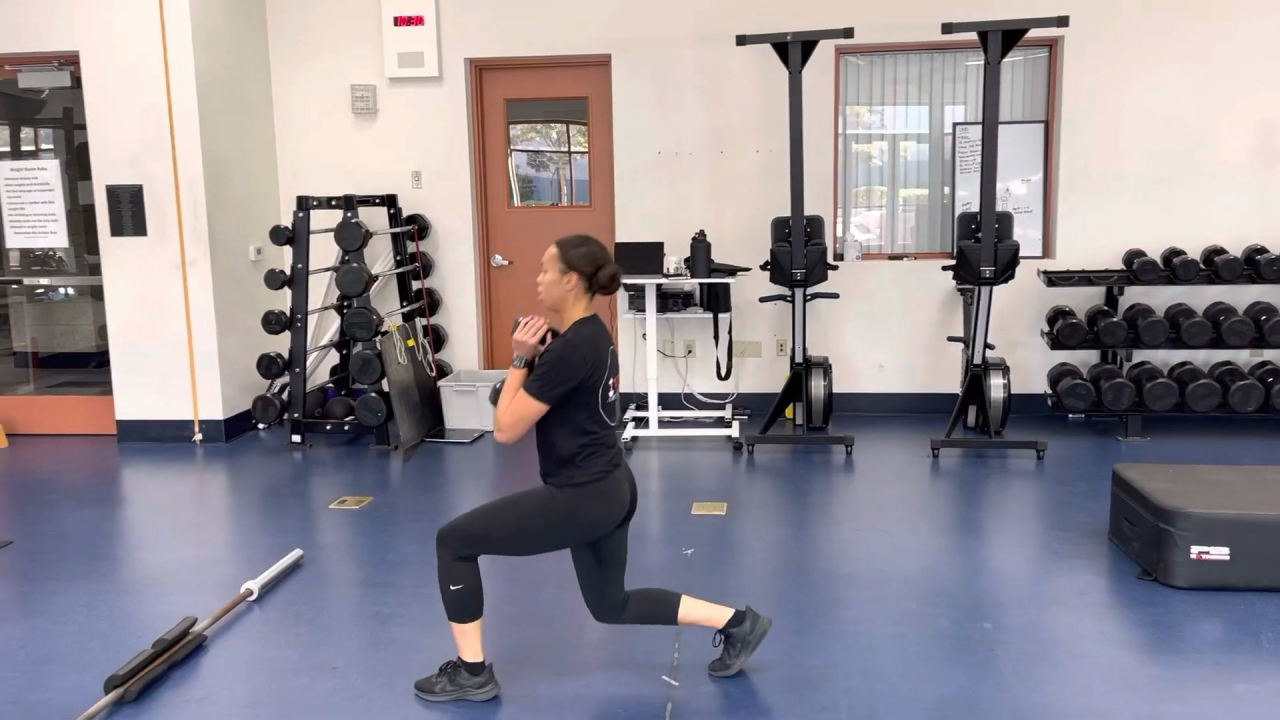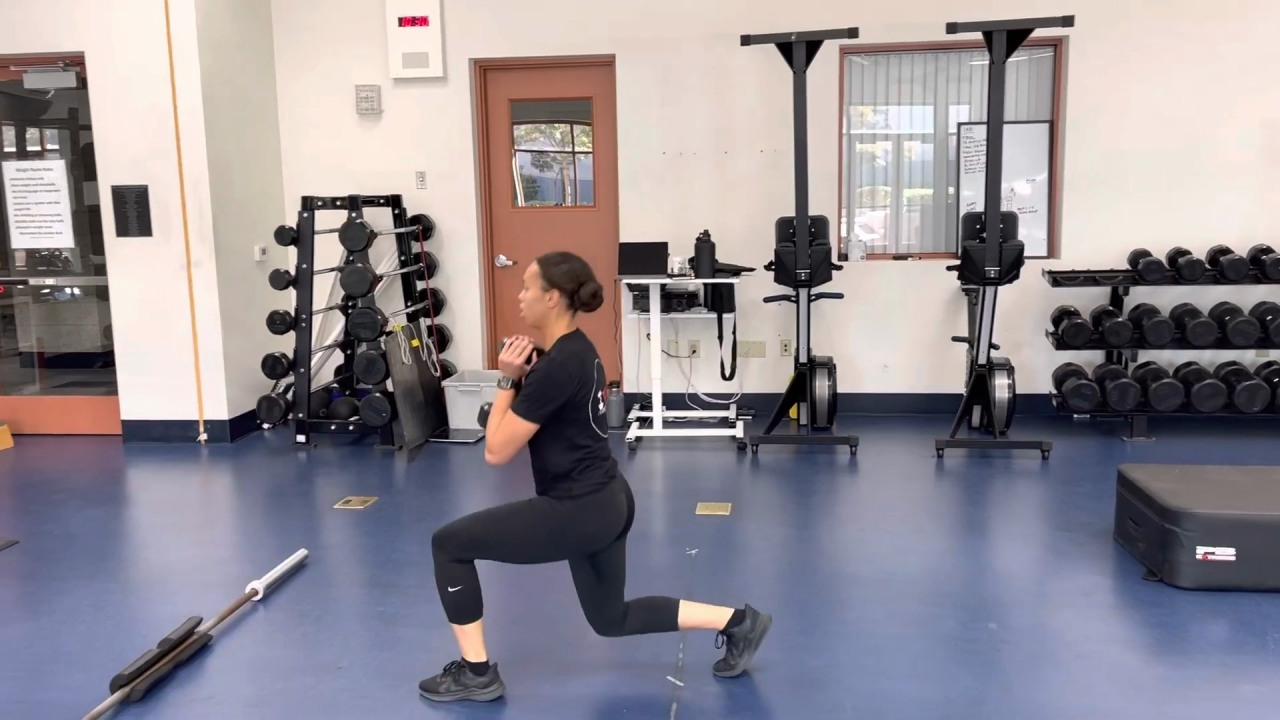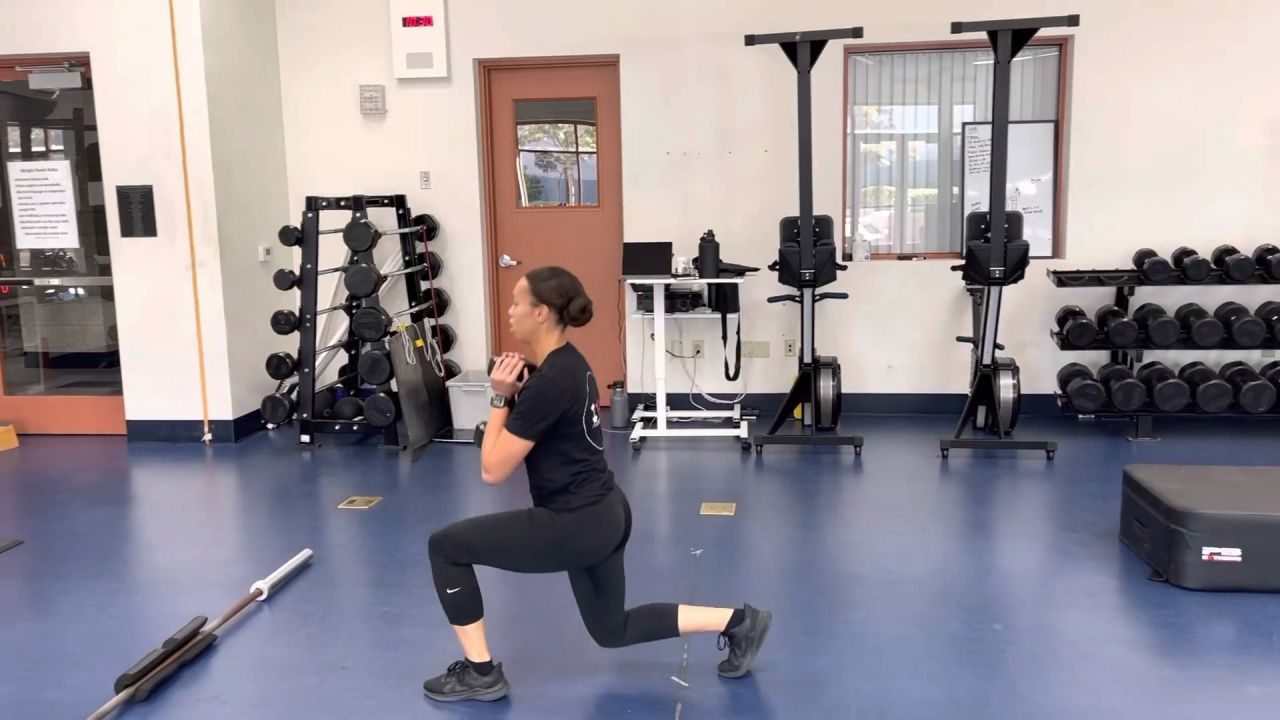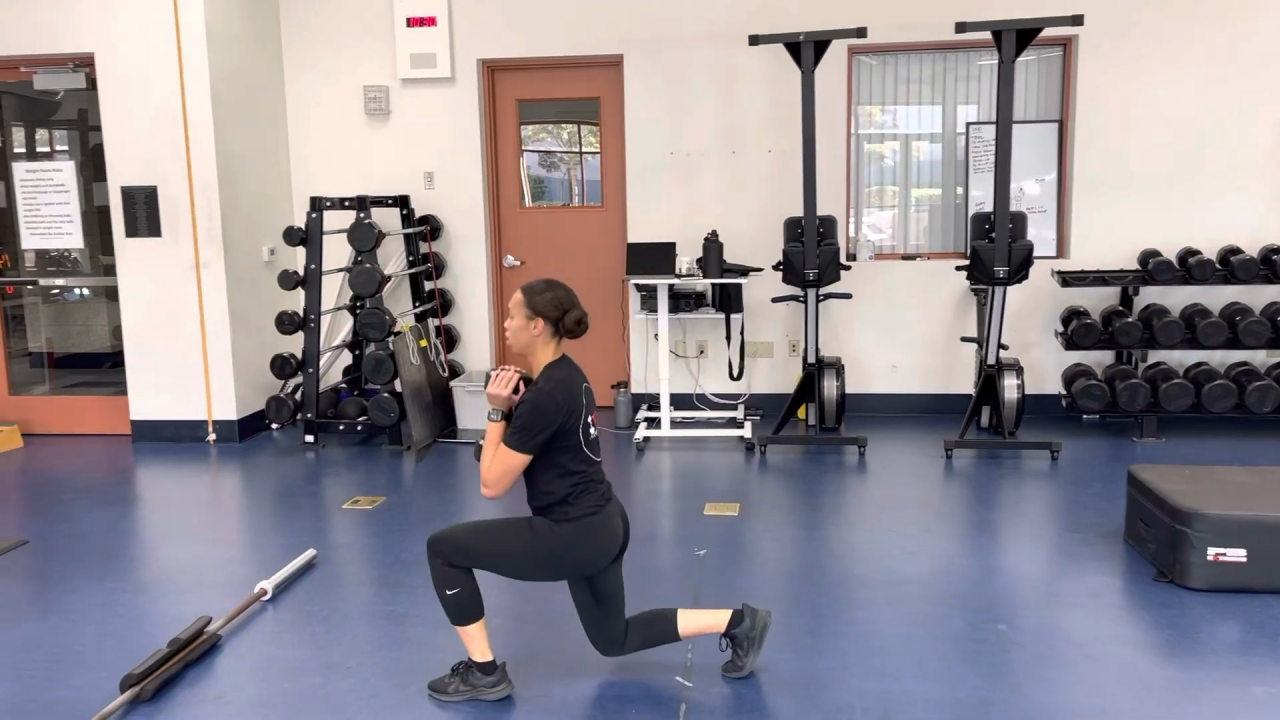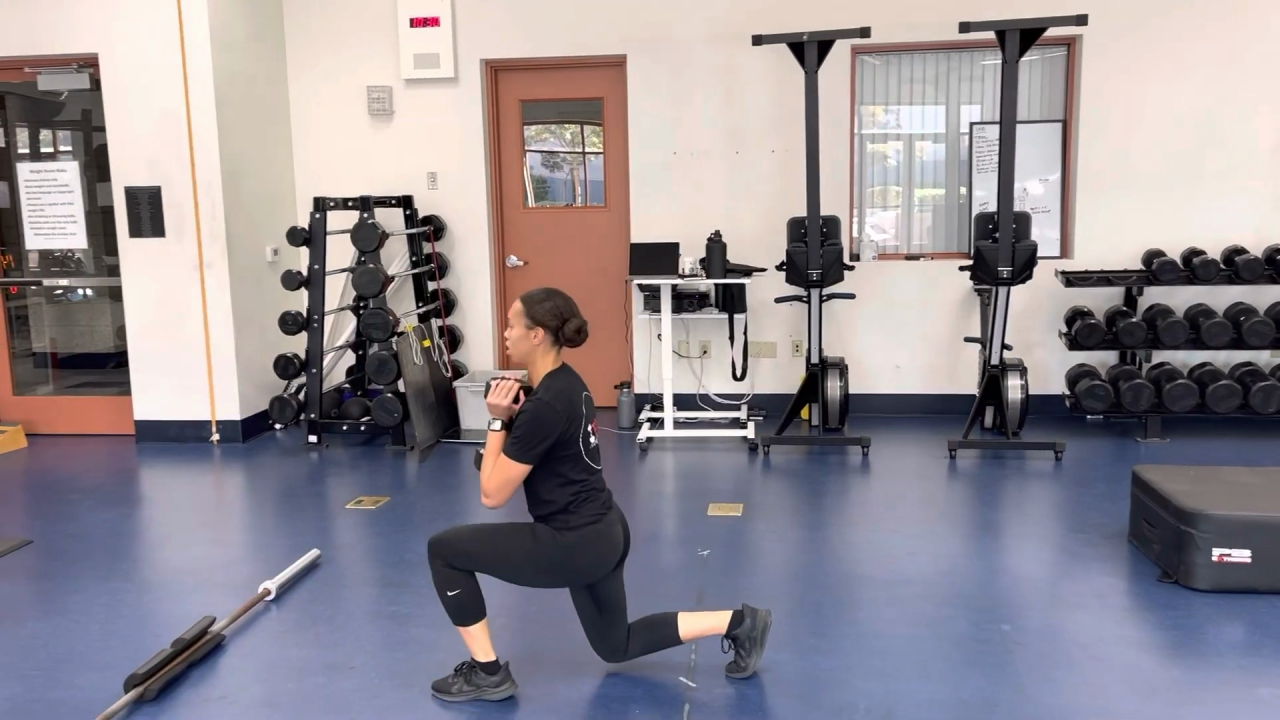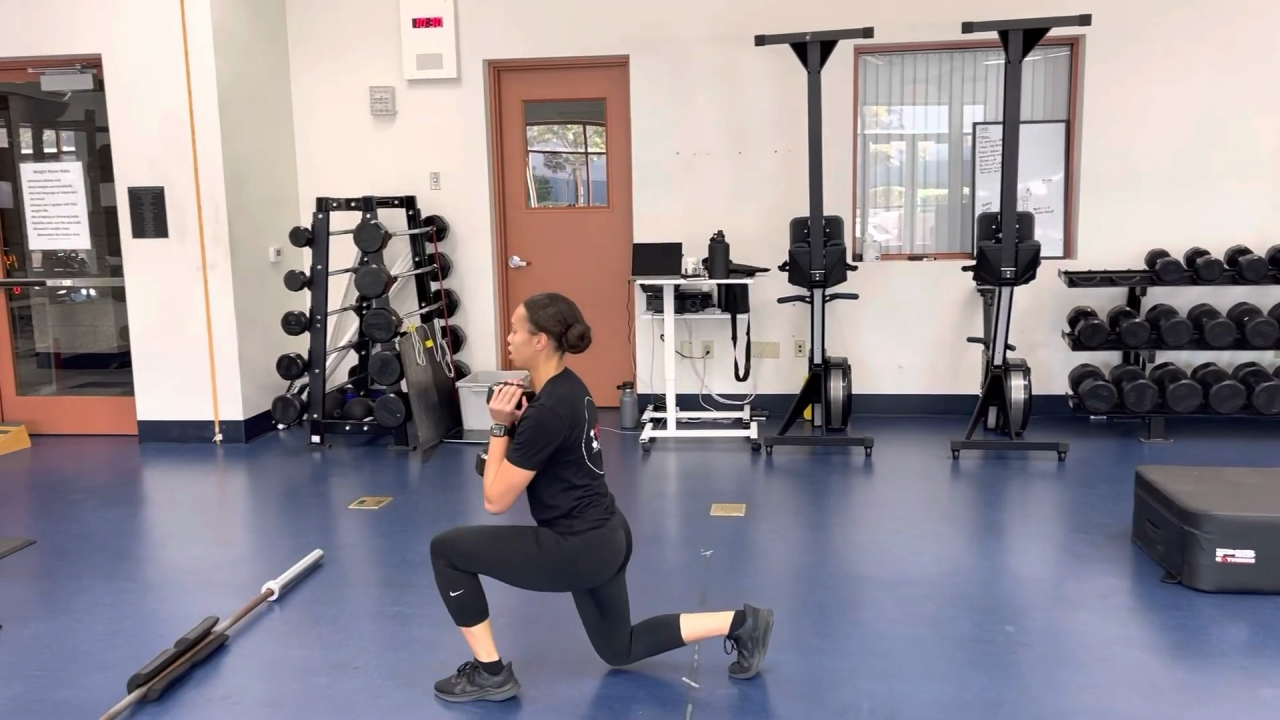
dt=0.1s
person 1, frame 1
left shoulder: (571, 346)
right shoulder: (590, 333)
left elbow: (506, 430)
left wrist: (521, 360)
right wrist: (536, 356)
left hip: (580, 497)
right hip: (610, 490)
left knee: (454, 540)
right knee: (611, 604)
left ankle: (471, 671)
right ankle: (737, 623)
person 1, frame 2
left shoulder: (557, 367)
right shoulder: (575, 350)
left elbow: (498, 451)
left wrist: (508, 381)
right wrist: (524, 378)
left hip: (578, 511)
right hip: (606, 503)
left knee: (449, 543)
right knee: (610, 617)
left ankle: (475, 672)
right ankle: (738, 622)
person 1, frame 3
left shoulder: (549, 382)
right shoulder: (567, 364)
left elbow: (494, 470)
left wrist: (500, 398)
right wrist: (514, 396)
left hip: (575, 524)
right hip: (605, 515)
left knee: (445, 546)
right knee: (612, 628)
left ankle: (480, 671)
right ankle: (738, 623)
person 1, frame 4
left shoulder: (545, 397)
right shoulder: (564, 374)
left elbow: (492, 484)
left wrist: (498, 413)
right wrist: (512, 410)
left hip: (573, 536)
right hip: (601, 526)
left knee: (444, 548)
right knee: (614, 638)
left ankle: (483, 672)
right ankle: (739, 623)
person 1, frame 5
left shoulder: (545, 406)
right shoulder: (565, 383)
left elbow: (492, 494)
left wrist: (498, 422)
right wrist: (511, 419)
left hip: (575, 544)
right hip: (602, 534)
left knee: (444, 550)
right knee: (618, 645)
left ankle: (487, 672)
right ankle: (741, 623)
person 1, frame 6
left shoulder: (548, 411)
right shoulder: (567, 388)
left elbow: (496, 500)
left wrist: (500, 427)
right wrist: (515, 423)
left hip: (577, 548)
right hip: (604, 538)
left knee: (447, 550)
right knee: (620, 648)
left ankle: (489, 672)
right ankle: (742, 623)
